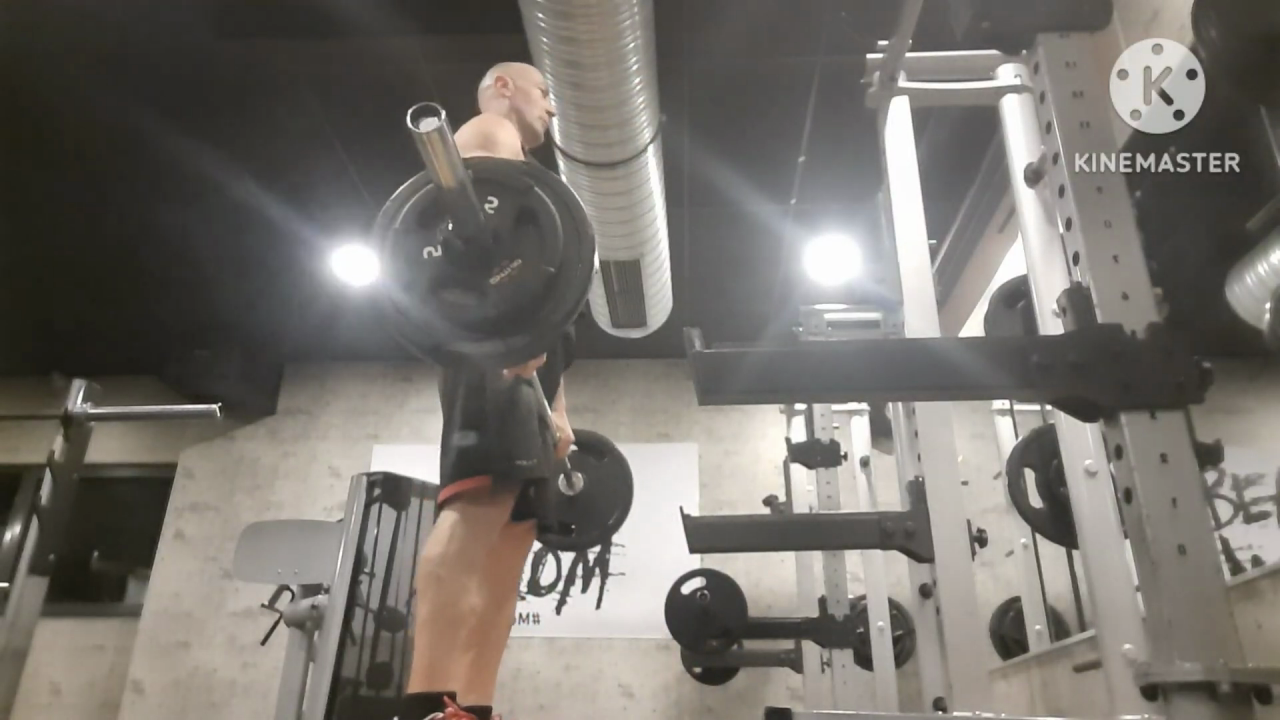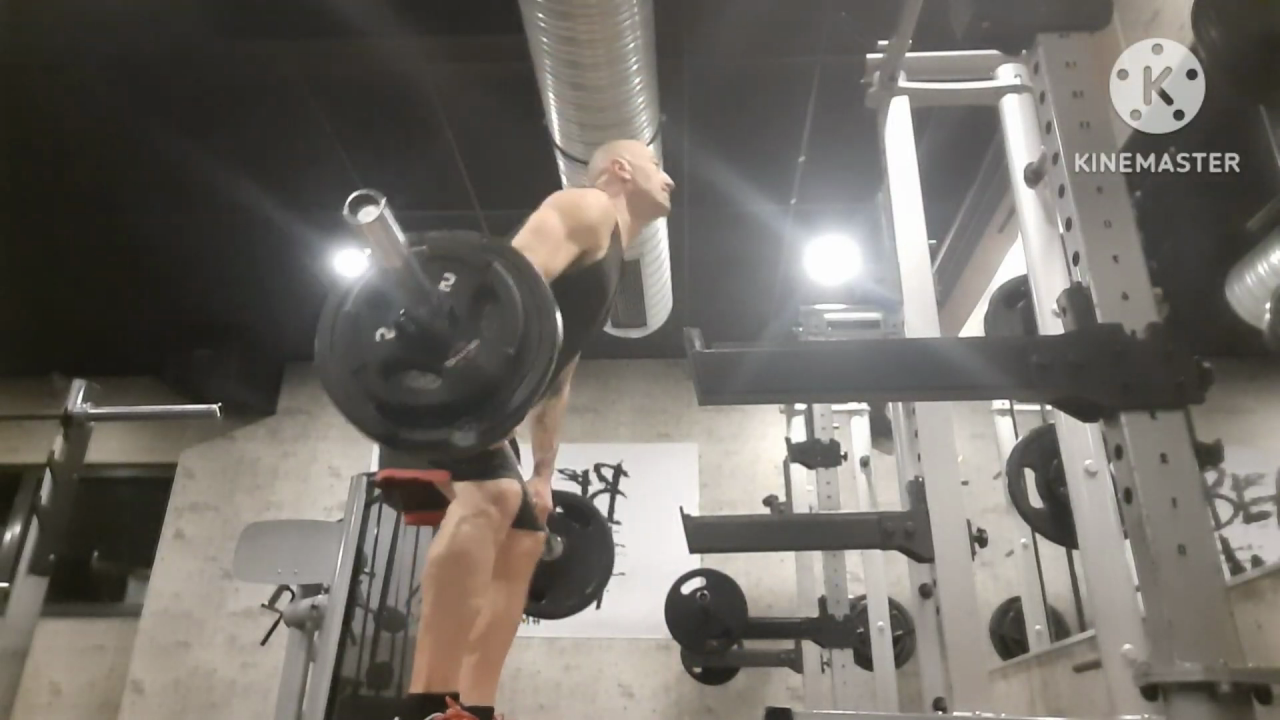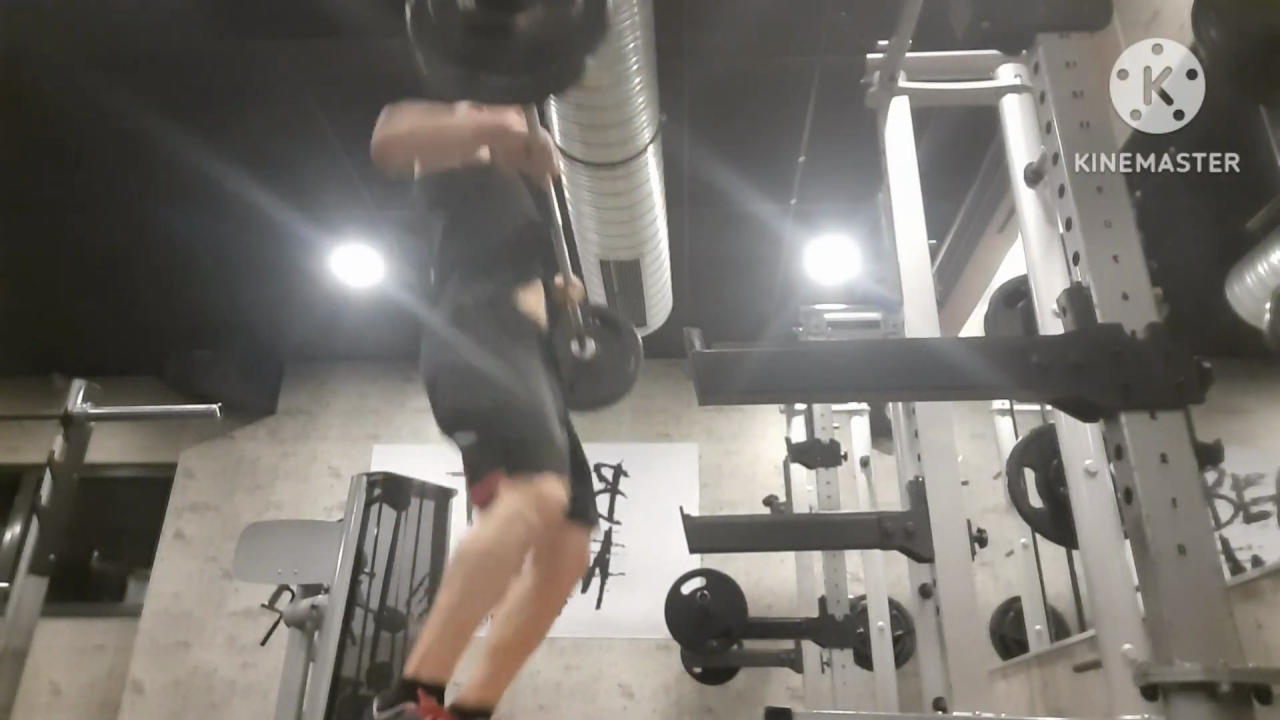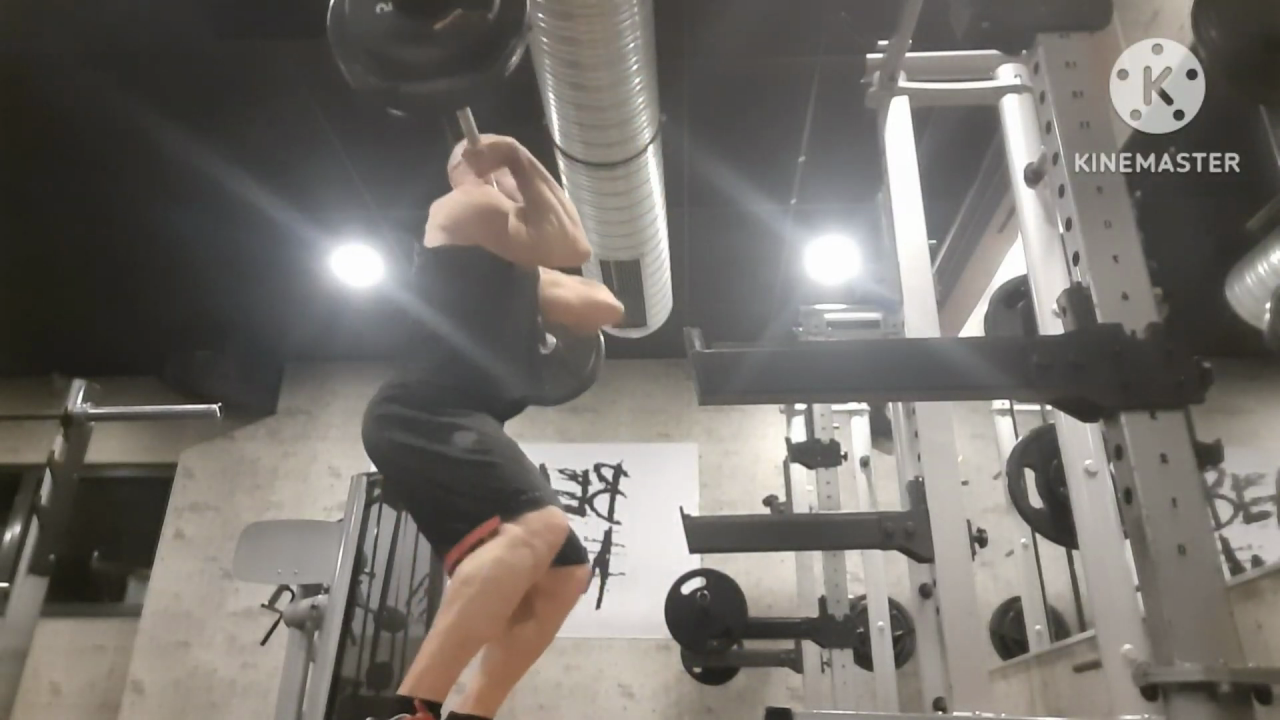
dt=0.5s
person 1, frame 1
left shoulder: (512, 163)
right shoulder: (489, 134)
left wrist: (556, 408)
left hip: (522, 356)
left knee: (510, 534)
right knee: (481, 504)
person 1, frame 2
left shoulder: (610, 264)
right shoulder: (590, 211)
left elbow: (558, 371)
left wrist: (543, 471)
left knee: (510, 546)
right knee: (488, 500)
person 1, frame 3
left shoulder: (507, 181)
right shoulder: (461, 157)
right elbow: (391, 137)
left wrist: (560, 293)
right wrist: (502, 131)
left hip: (523, 355)
right hip: (483, 341)
left knee: (566, 544)
right knee: (537, 498)
person 1, frame 4
left shoulder: (513, 265)
right shoulder: (465, 208)
left elbow: (605, 308)
right elbow: (570, 247)
right wrist: (521, 162)
left hip: (460, 426)
right hip: (425, 419)
left knee: (563, 573)
right knee: (536, 528)
